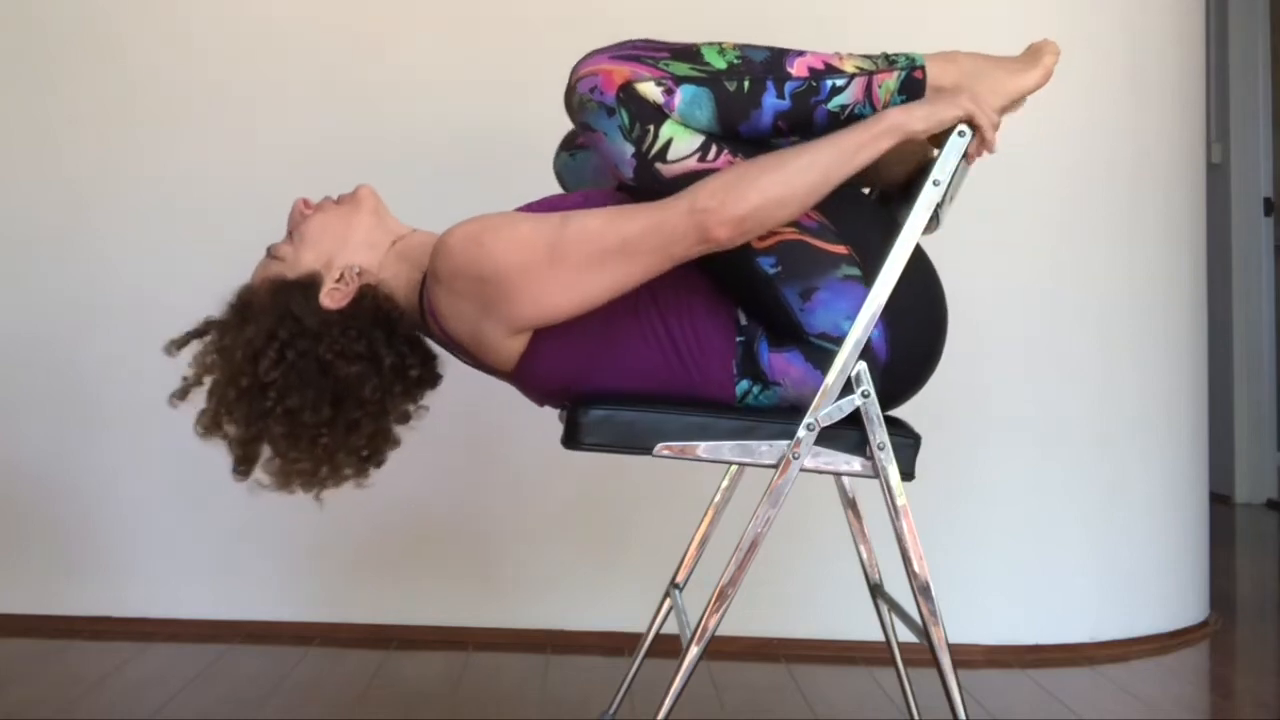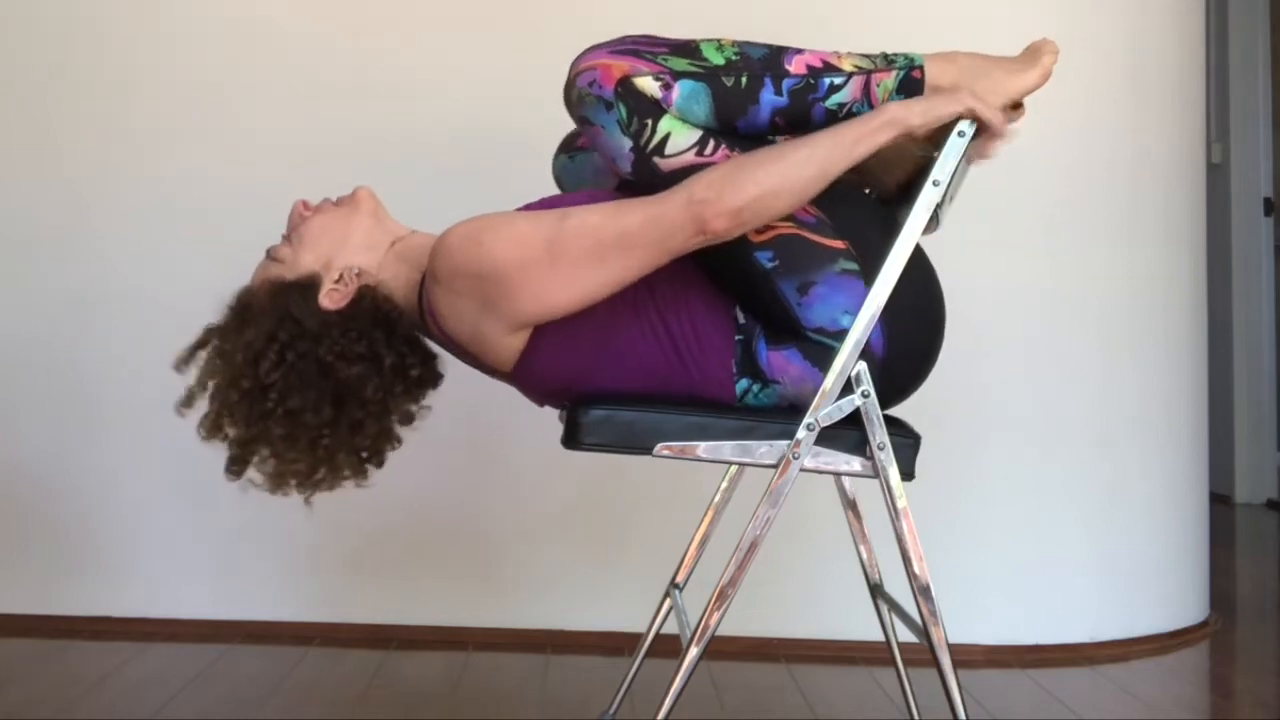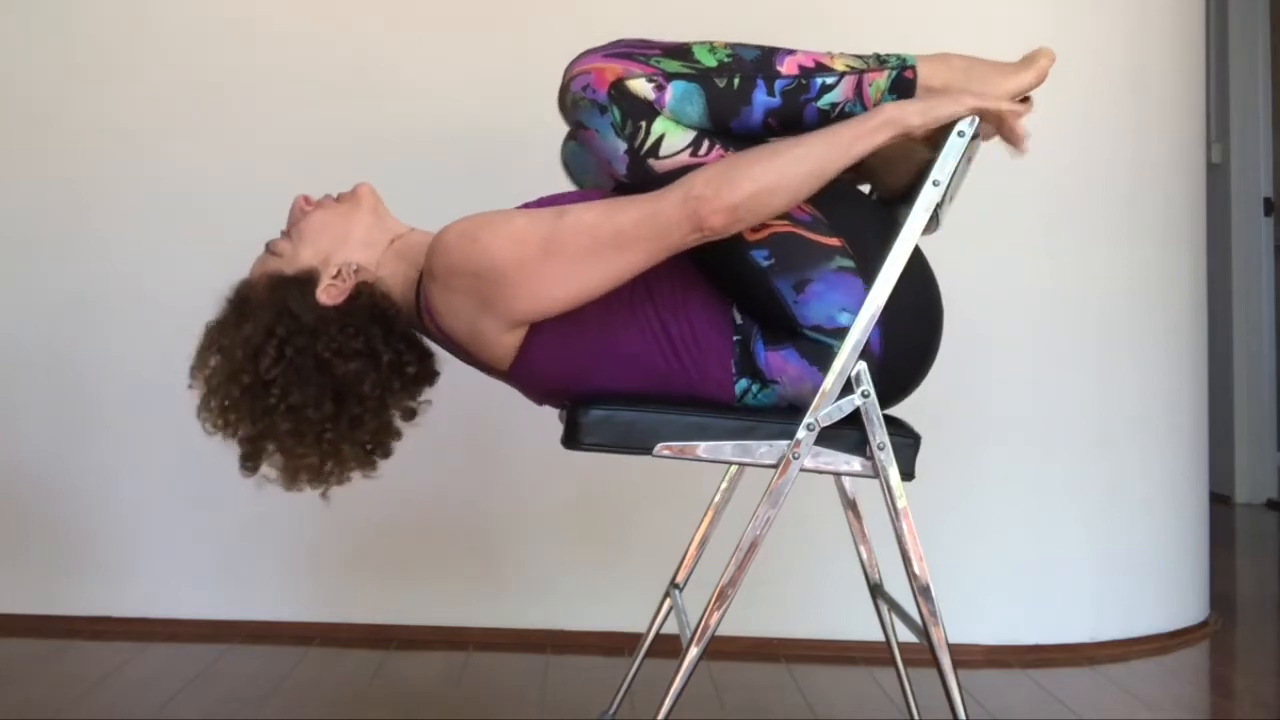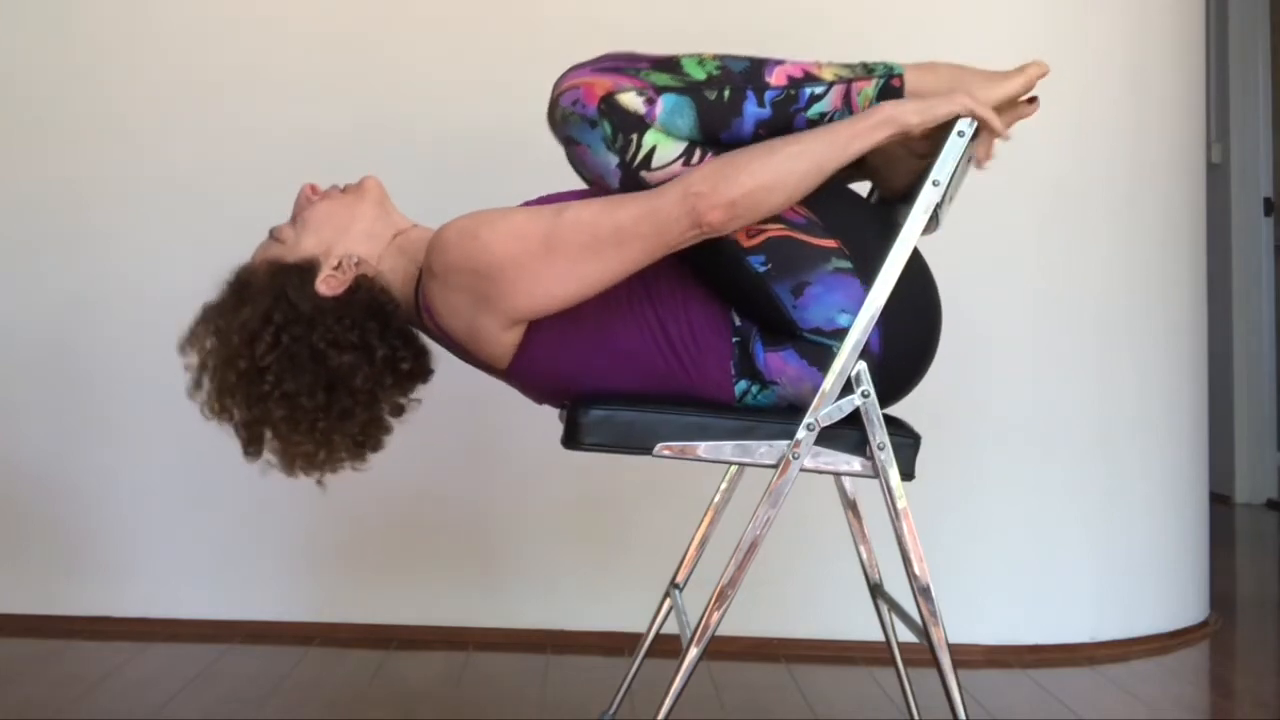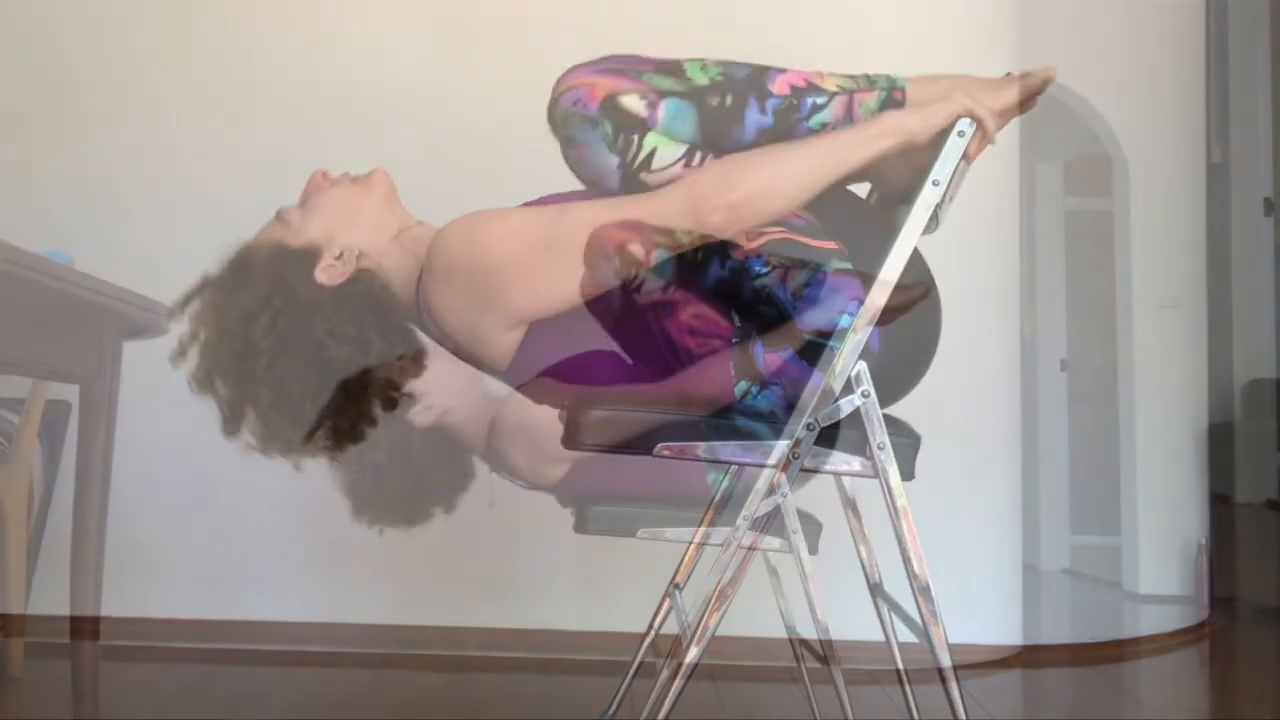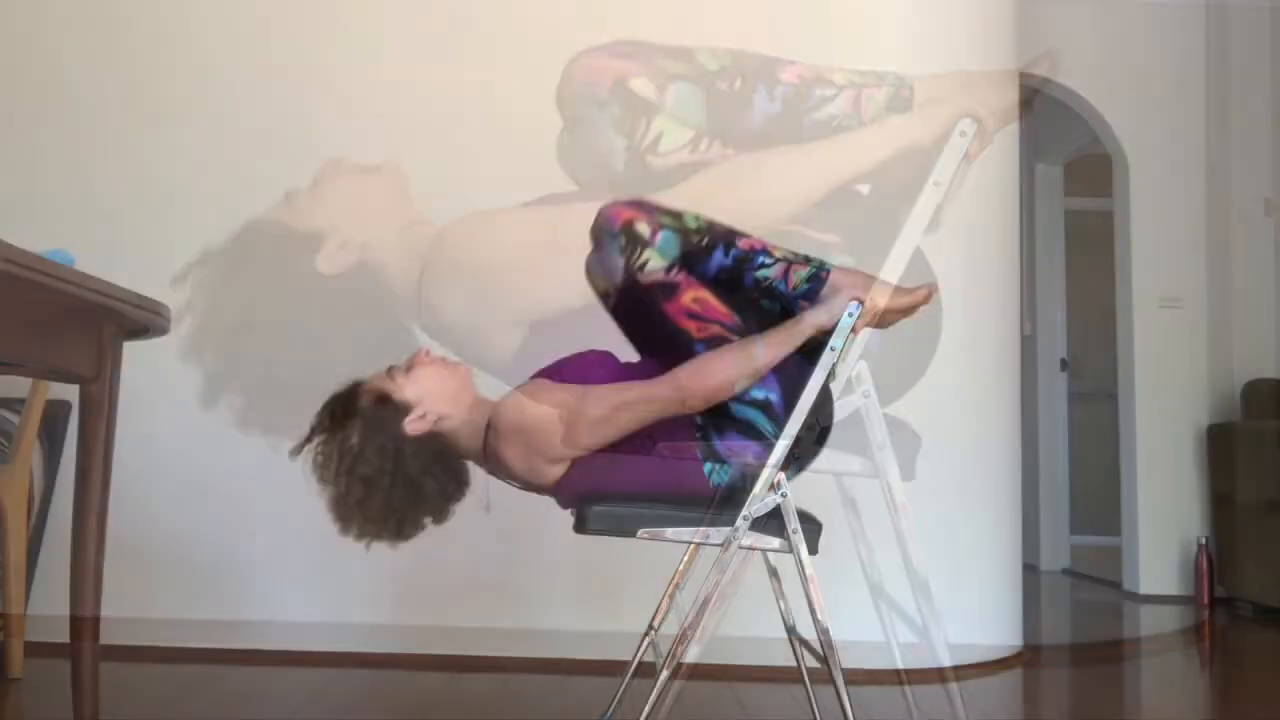
dt=0.2s
person 1, frame 1
left shoulder: (455, 290)
right shoulder: (474, 265)
left elbow: (673, 218)
right elbow: (708, 221)
right wrist: (901, 120)
left hip: (774, 335)
right hip: (830, 342)
left knee: (591, 152)
right knee: (616, 82)
right ankle: (928, 83)
person 1, frame 2
left shoulder: (464, 291)
right shoulder: (474, 266)
left elbow: (669, 218)
right elbow: (706, 214)
right wrist: (904, 114)
left hip: (778, 342)
right hip: (831, 339)
left knee: (591, 154)
right knee: (616, 79)
right ankle: (930, 82)
person 1, frame 3
left shoulder: (467, 286)
right shoulder: (471, 263)
left elbow: (666, 210)
right elbow: (702, 210)
right wrist: (900, 115)
left hip: (778, 338)
right hip: (832, 335)
left knee: (599, 140)
right knee: (610, 83)
left ankle: (895, 160)
right ankle: (923, 83)
person 1, frame 4
left shoulder: (461, 278)
right shoulder: (469, 261)
left elbow: (666, 218)
right elbow: (701, 207)
right wrist: (899, 113)
left hip: (783, 340)
right hip: (830, 340)
right knee: (599, 97)
left ankle: (904, 154)
right ankle: (911, 92)
person 1, frame 5
right shoulder: (471, 259)
right elbow: (699, 210)
right wrist: (902, 125)
right hip: (815, 353)
right knee: (597, 104)
right ankle: (911, 111)
person 1, frame 6
left shoulder: (502, 434)
right elbow: (676, 393)
right wrist: (813, 319)
left hip: (721, 433)
right hip: (754, 432)
left knee: (620, 248)
right knee: (624, 229)
left ankle: (837, 290)
right ankle: (840, 295)
